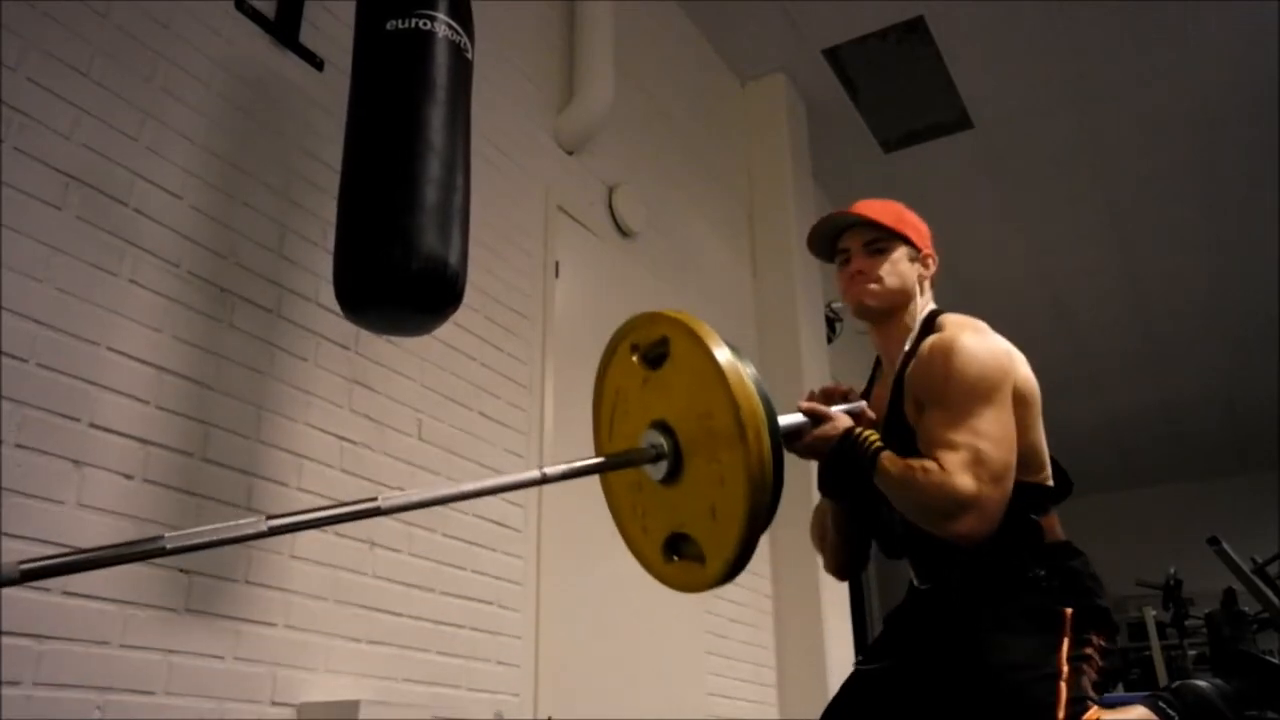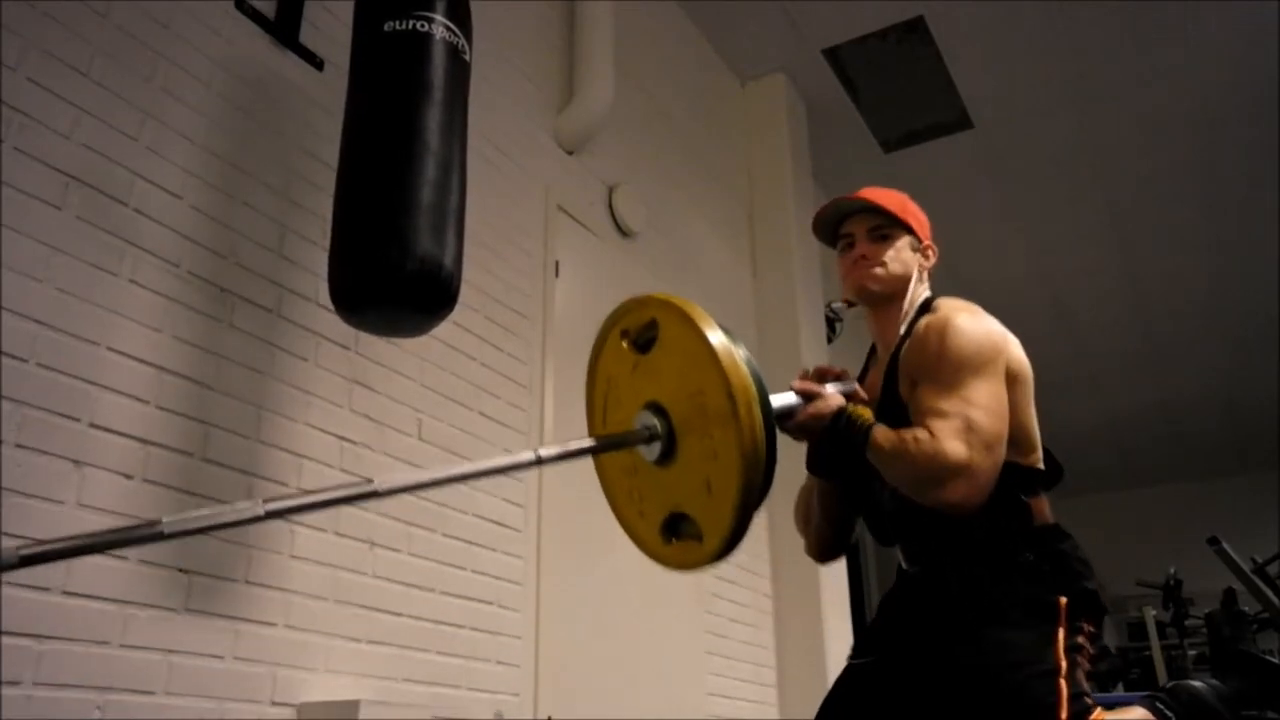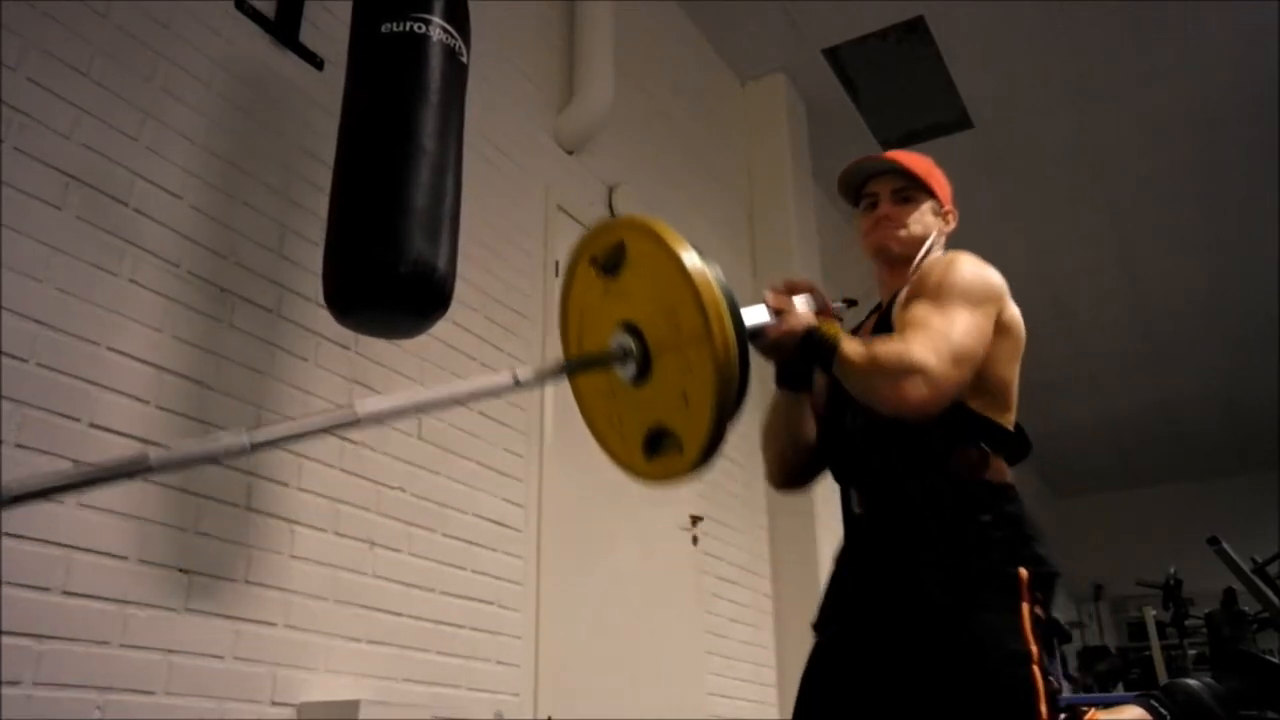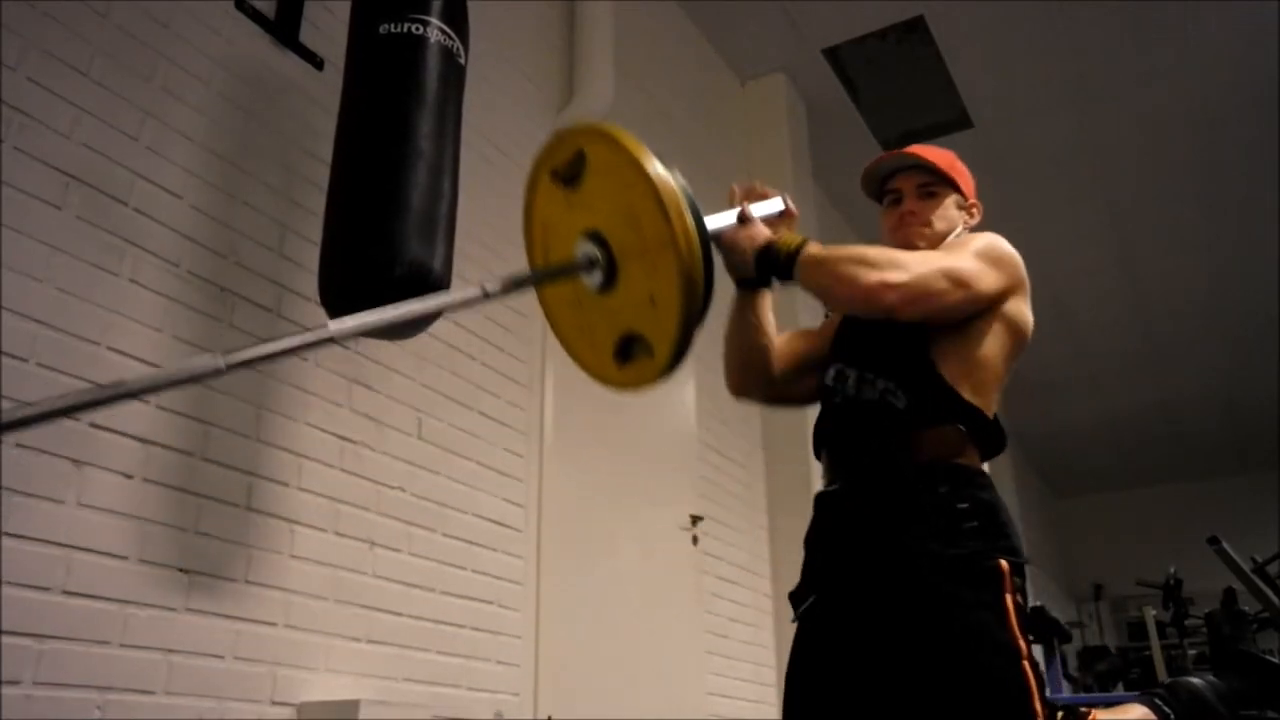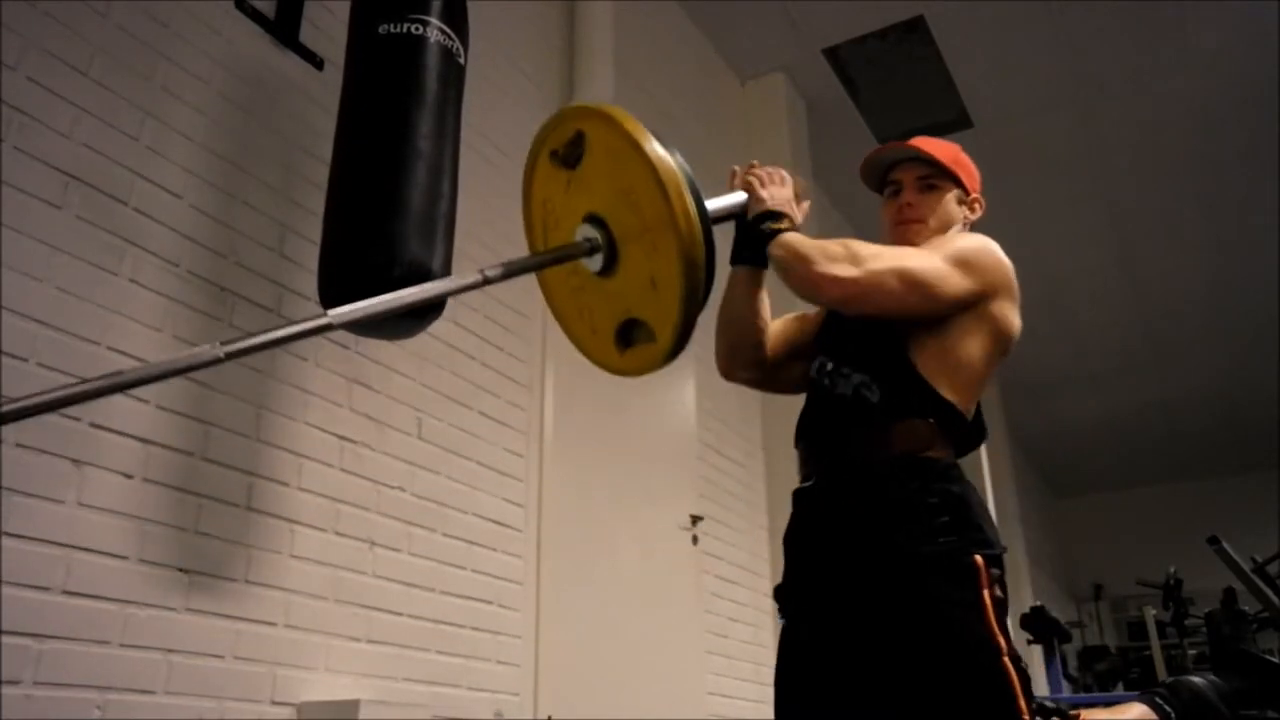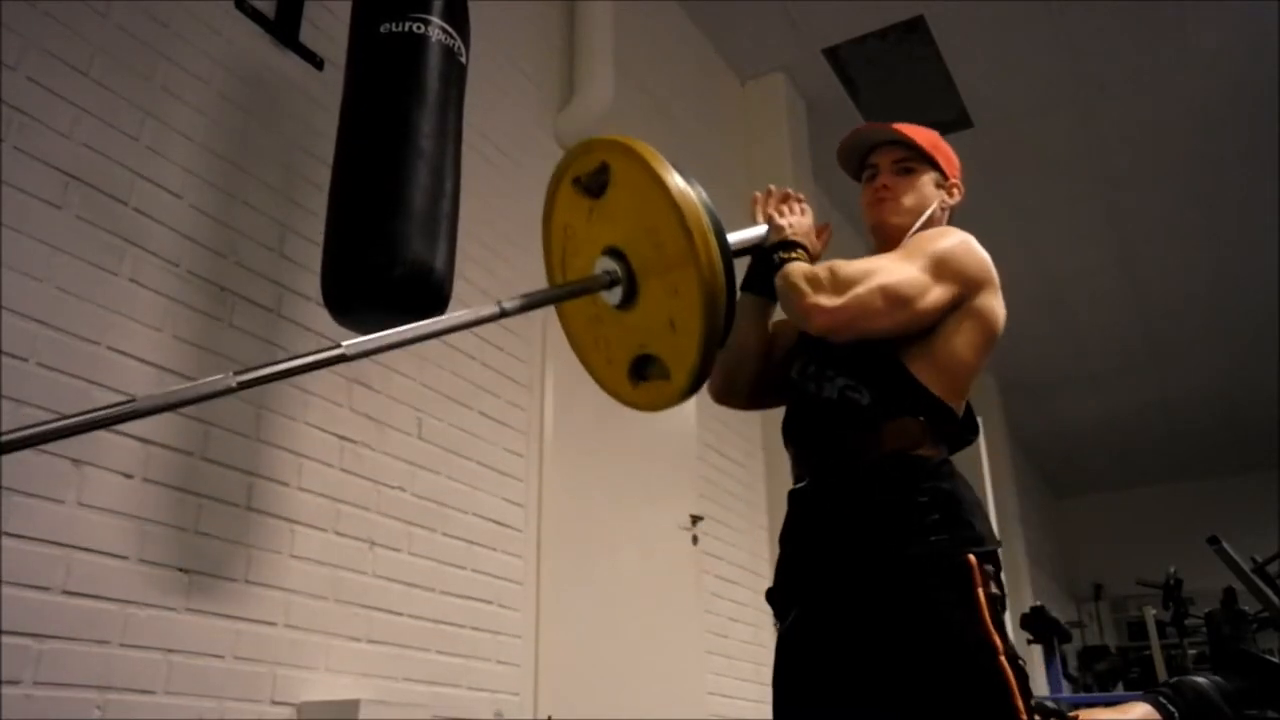
dt=0.2s
person 1, frame 1
left shoulder: (959, 353)
right shoulder: (872, 395)
left elbow: (967, 508)
right elbow: (842, 559)
left wrist: (858, 449)
right wrist: (835, 463)
left hip: (1032, 602)
right hip: (939, 610)
person 1, frame 2
left shoulder: (953, 333)
right shoulder: (861, 385)
left elbow: (958, 478)
right elbow: (823, 543)
left wrist: (851, 428)
right wrist: (825, 446)
left hip: (1023, 589)
right hip: (927, 598)
person 1, frame 3
left shoulder: (960, 277)
right shoulder: (855, 341)
left elbow: (915, 381)
right elbow: (787, 469)
left wrist: (821, 341)
right wrist: (791, 372)
left hip: (973, 553)
right hip: (874, 563)
person 1, frame 4
left shoulder: (986, 260)
right shoulder: (853, 315)
left elbow: (889, 283)
right elbow: (755, 377)
left wrist: (786, 252)
right wrist: (752, 277)
left hip: (944, 534)
right hip: (843, 542)
person 1, frame 5
left shoulder: (974, 261)
right shoulder: (846, 309)
left elbow: (842, 274)
right elbow: (744, 362)
left wrist: (774, 223)
right wrist: (751, 247)
left hip: (922, 528)
right hip: (825, 537)
person 1, frame 6
left shoulder: (953, 256)
right shoulder: (849, 294)
left elbow: (830, 306)
right elbow: (734, 387)
left wrist: (787, 251)
right wrist: (762, 275)
left hip: (919, 531)
right hip: (820, 541)
